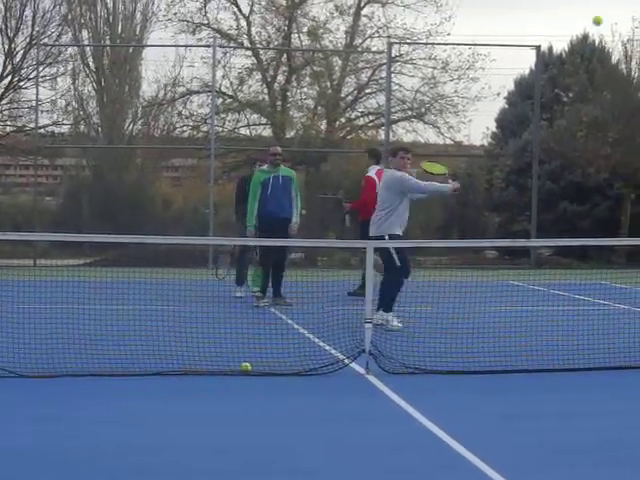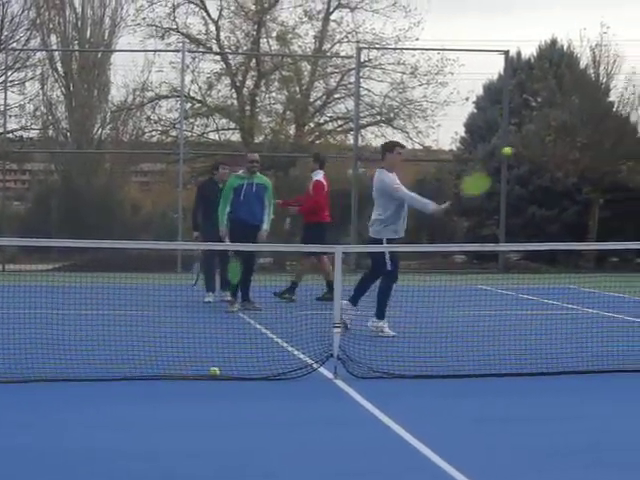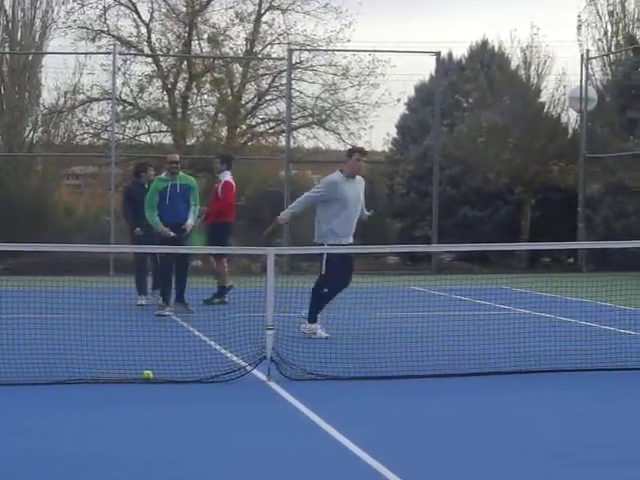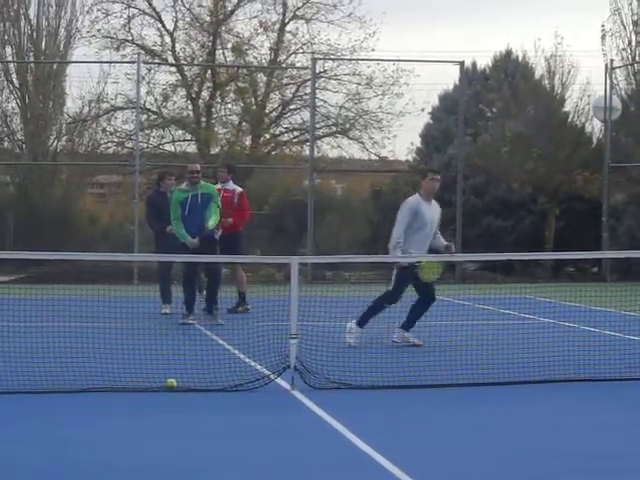
dt=0.4s
person 1, frame 1
left shoulder: (396, 178)
right shoulder: (397, 177)
left elbow: (417, 193)
right elbow: (425, 187)
left wrist: (446, 187)
right wrist: (449, 187)
left hip: (388, 232)
right hip: (385, 233)
left knee: (391, 272)
right knee: (402, 270)
left ankle: (381, 313)
right ankle: (385, 313)
person 1, frame 2
left shoulder: (386, 175)
right shoulder: (386, 178)
right elbow: (407, 196)
right wrist: (432, 207)
left hip: (382, 233)
right hip: (385, 234)
left knee: (374, 272)
right knee: (390, 276)
left ankle: (350, 305)
right ankle: (378, 321)
person 1, frame 3
left shoulder: (360, 182)
right shoulder: (333, 182)
right elbow: (308, 197)
left wrist: (365, 214)
right wrist: (288, 212)
left hip: (345, 240)
right hip: (330, 240)
left knee: (343, 281)
right knee: (326, 281)
left ankle: (313, 314)
right ankle: (311, 323)
person 1, frame 4
left shoulder: (436, 208)
right shoulder: (412, 203)
right elbow: (399, 229)
left wrist: (444, 245)
right wrist: (397, 254)
left knee: (428, 297)
right knee: (392, 296)
left ankle: (403, 332)
right ankle: (357, 326)
person 2, frame 1
left shoulder: (290, 175)
right shoulder: (260, 175)
left elbow: (295, 199)
right elbow: (253, 201)
left wrist: (295, 221)
right wrist: (250, 224)
left hip: (284, 222)
right hip: (266, 222)
left knee: (280, 260)
right knee: (265, 259)
left ankle: (277, 295)
right ankle: (262, 295)
person 2, frame 2
left shoulder: (265, 183)
right shoulder: (234, 180)
left elbow: (268, 207)
right elbow: (224, 204)
left wrist: (265, 228)
right wrist: (223, 225)
left hip: (255, 228)
right hip: (237, 226)
left knee: (249, 264)
right knee: (238, 261)
left ankle: (245, 299)
right ankle: (234, 298)
person 2, frame 3
left shoulder: (190, 181)
right shoulder: (157, 183)
left elbow: (194, 205)
right elbow: (150, 208)
left wrist: (190, 222)
right wrist: (159, 227)
left hip: (184, 229)
right hip: (166, 230)
left knee: (183, 266)
right knee: (166, 266)
left ankle: (180, 300)
right ankle: (165, 303)
person 2, frame 4
left shoulder: (211, 190)
right shoulder: (178, 194)
left elbow: (217, 212)
right elbow: (176, 221)
left wrist: (211, 224)
right wrist: (187, 239)
left hip: (209, 238)
right hip: (189, 241)
left knee: (214, 273)
right knee: (189, 276)
left ankle: (212, 309)
right ankle: (189, 312)
person 3, frame 1
left shoulder: (370, 177)
right shoulder: (383, 175)
left elbow: (367, 200)
left wrist: (351, 207)
left hip: (370, 218)
right ankle: (363, 287)
person 3, frame 2
left shoulder: (318, 181)
right shoulder: (318, 180)
left elbow: (317, 203)
right elbow: (306, 199)
left wrist: (299, 210)
right wrist: (285, 203)
left hip: (315, 223)
right hip: (318, 222)
left knee: (307, 257)
right knee: (321, 256)
left ankle: (291, 290)
right ankle: (330, 290)
person 3, frame 3
left shoulder: (227, 182)
right shoulder: (222, 181)
left elbow: (227, 204)
left wrist: (209, 210)
right wrist: (207, 215)
left hip: (222, 223)
right hip: (217, 223)
left knee: (219, 258)
left ankle: (221, 294)
right ankle: (223, 284)
person 3, frame 4
left shoulder: (238, 192)
left elbow: (246, 212)
left wrist: (233, 220)
left hip: (233, 233)
left knee: (237, 266)
left ankle: (243, 302)
person 4, frame 1
right shoulder: (244, 180)
right elbow: (238, 203)
right wrist: (240, 221)
right hip: (247, 222)
right knee: (244, 251)
left ankle: (257, 284)
right ankle: (240, 285)
person 4, frame 2
right shoulder: (204, 186)
right elbow: (197, 208)
right wrist: (195, 228)
right hip: (209, 229)
left knee: (226, 260)
right knee: (209, 260)
left ankle: (226, 290)
right ankle: (210, 292)
person 4, frame 3
right shoulder: (130, 189)
right elbow: (126, 211)
right wrist: (133, 227)
left hip: (155, 230)
right hip: (140, 231)
left knee: (159, 261)
right knee: (140, 263)
left ankle: (157, 291)
right ankle: (142, 295)
person 4, frame 4
right shoulder: (153, 198)
right elbow: (150, 220)
right wrist: (164, 228)
right hip: (164, 240)
right knee: (164, 271)
right ankle: (166, 303)
